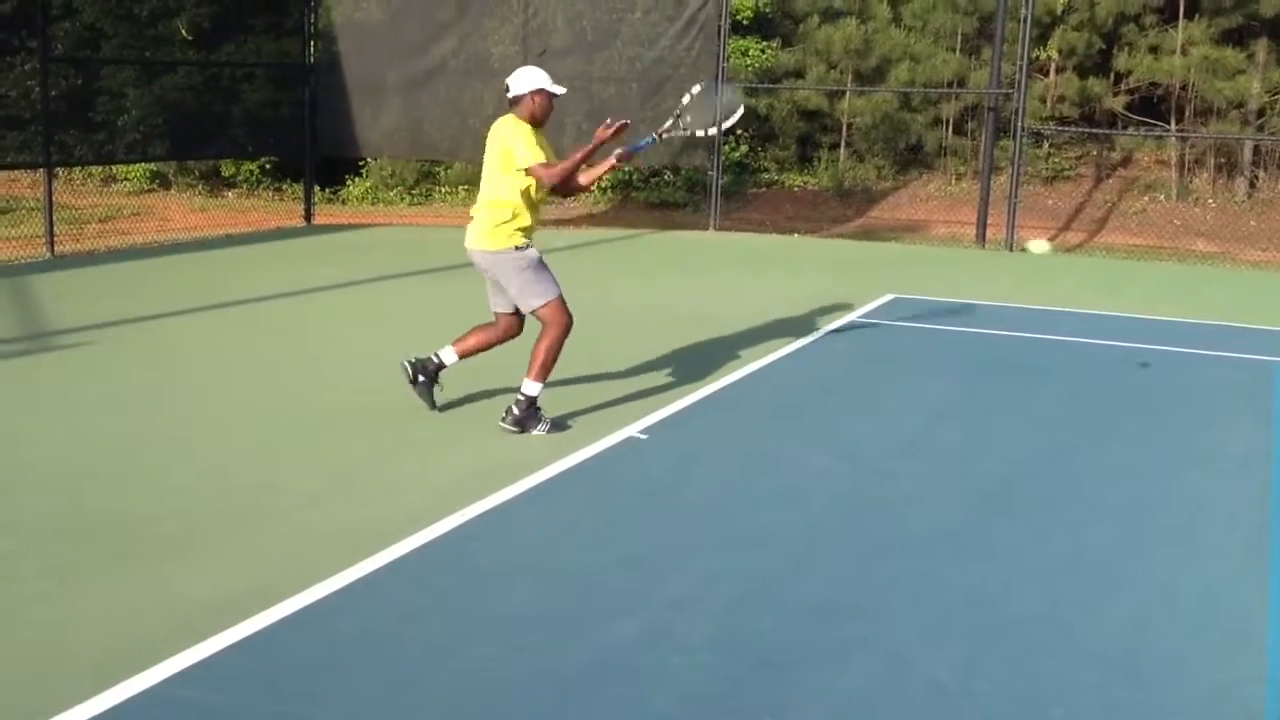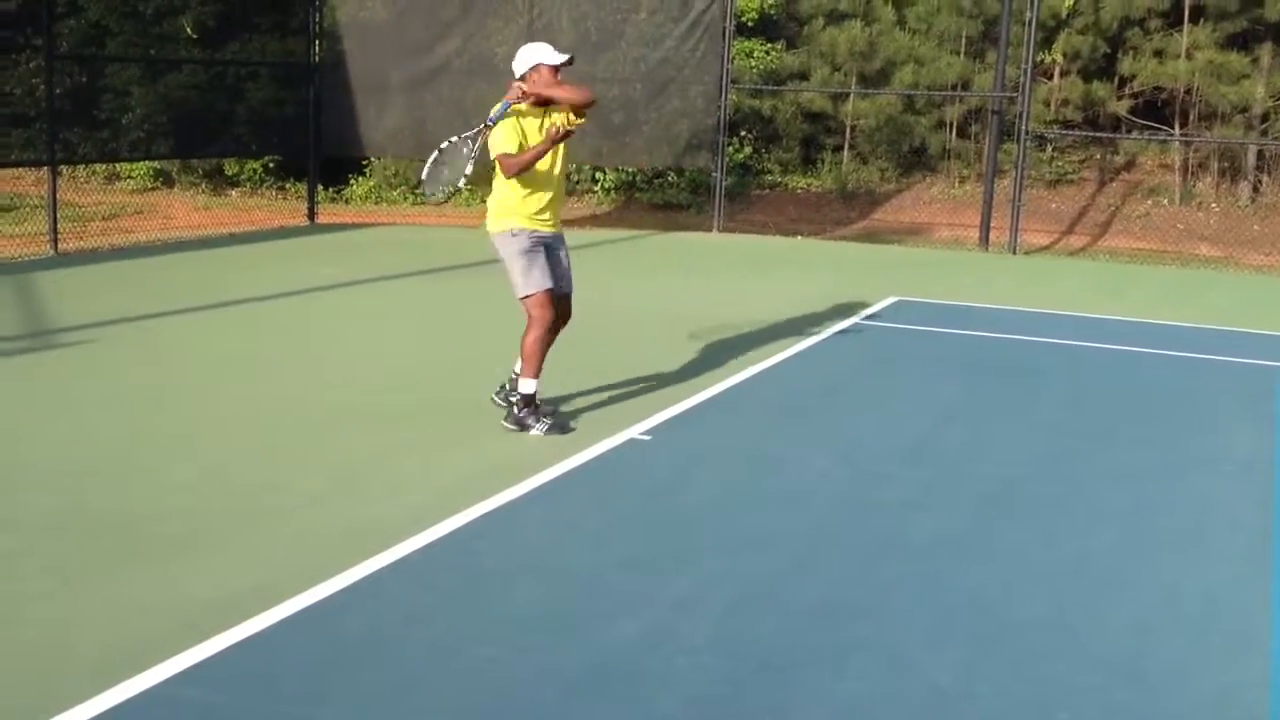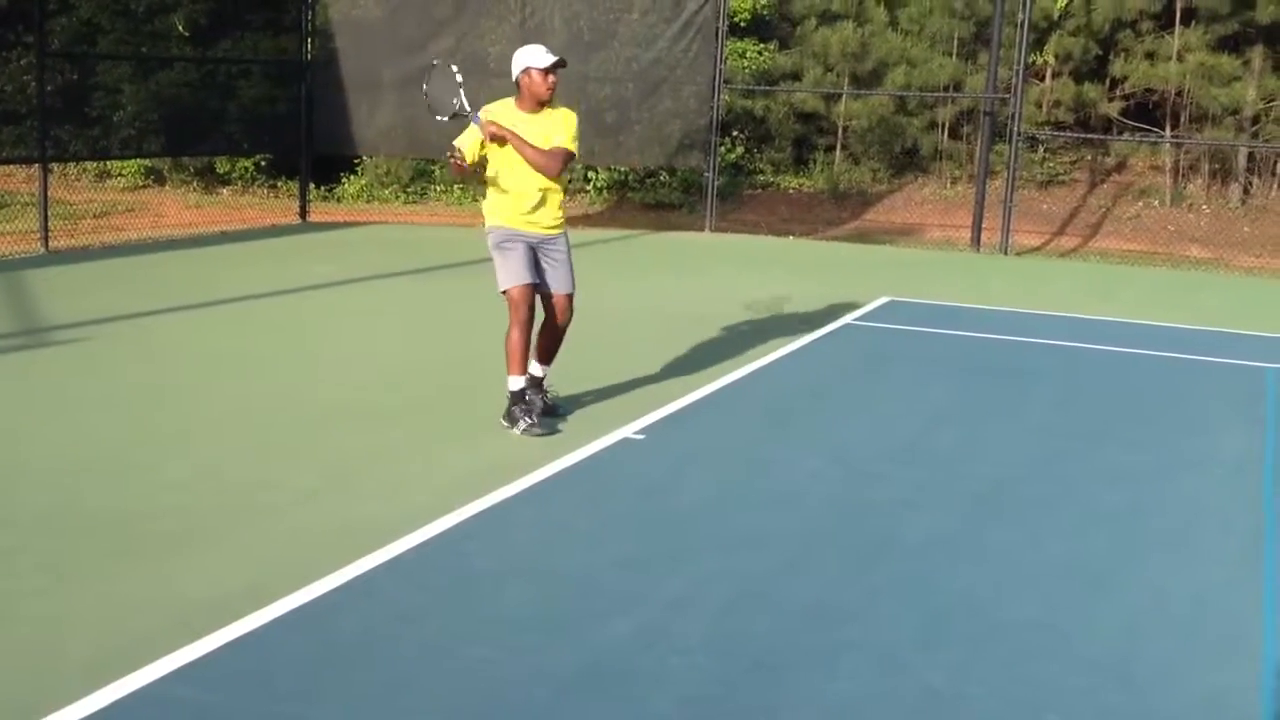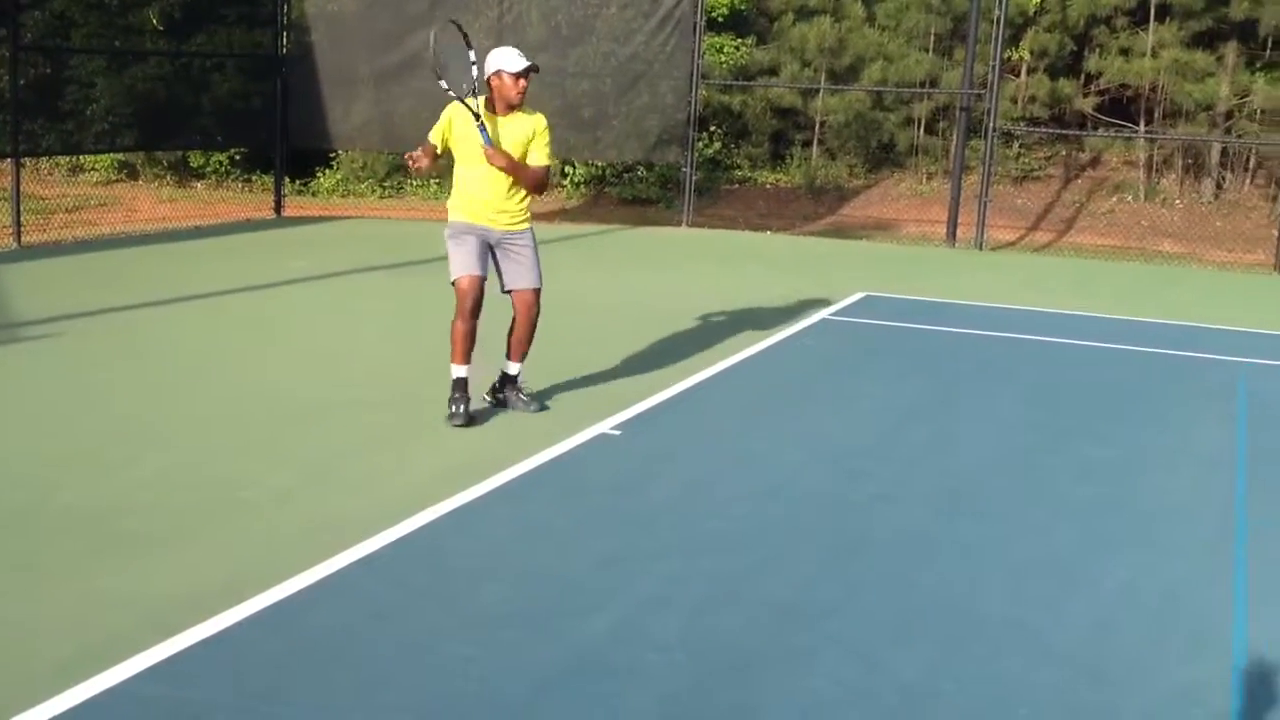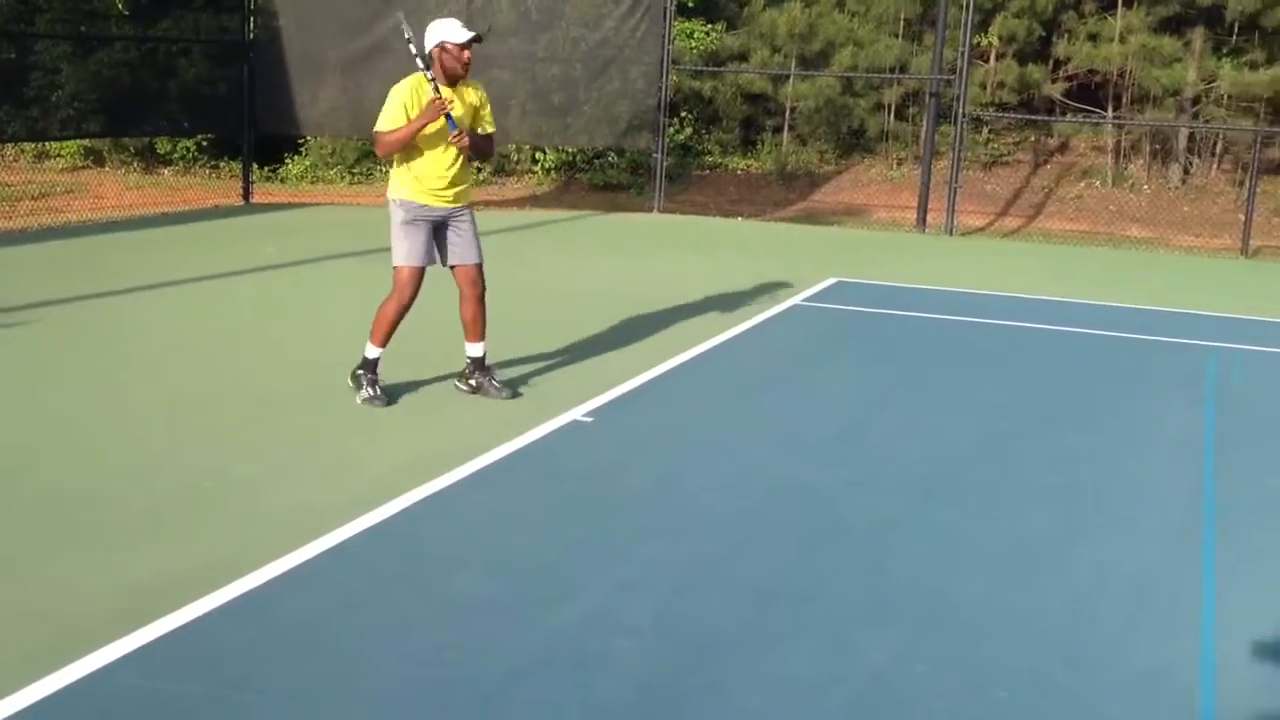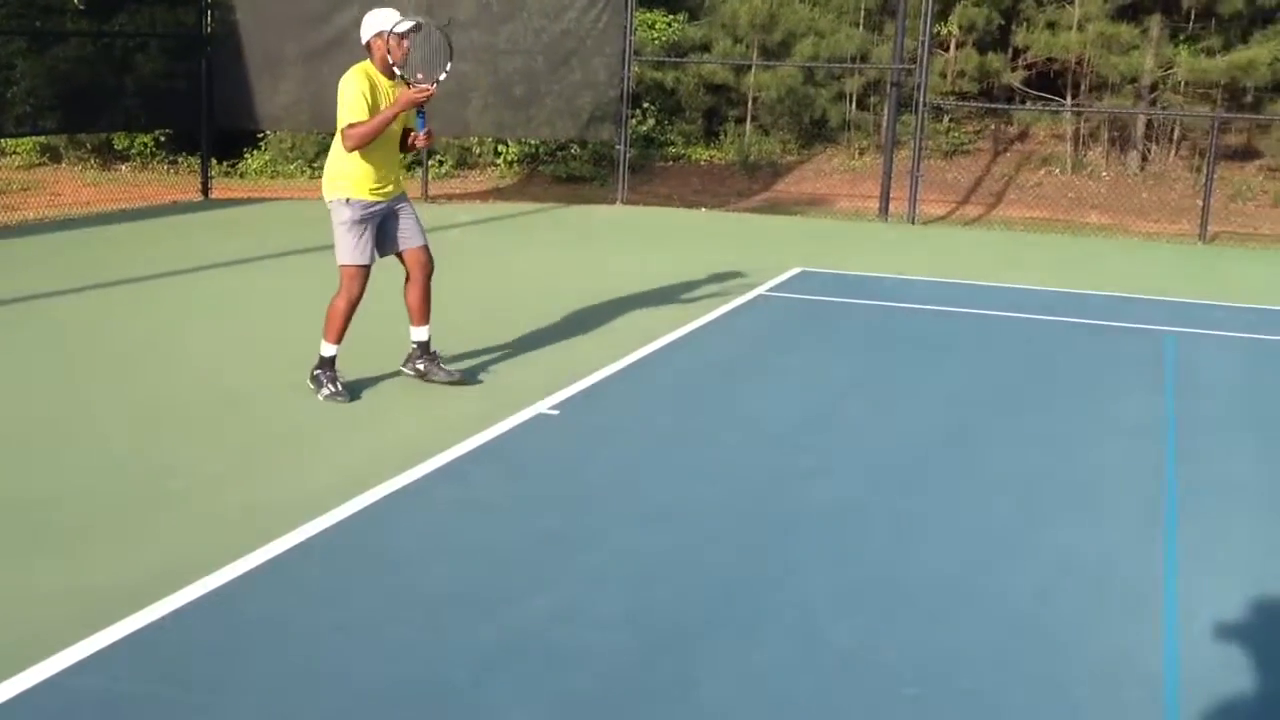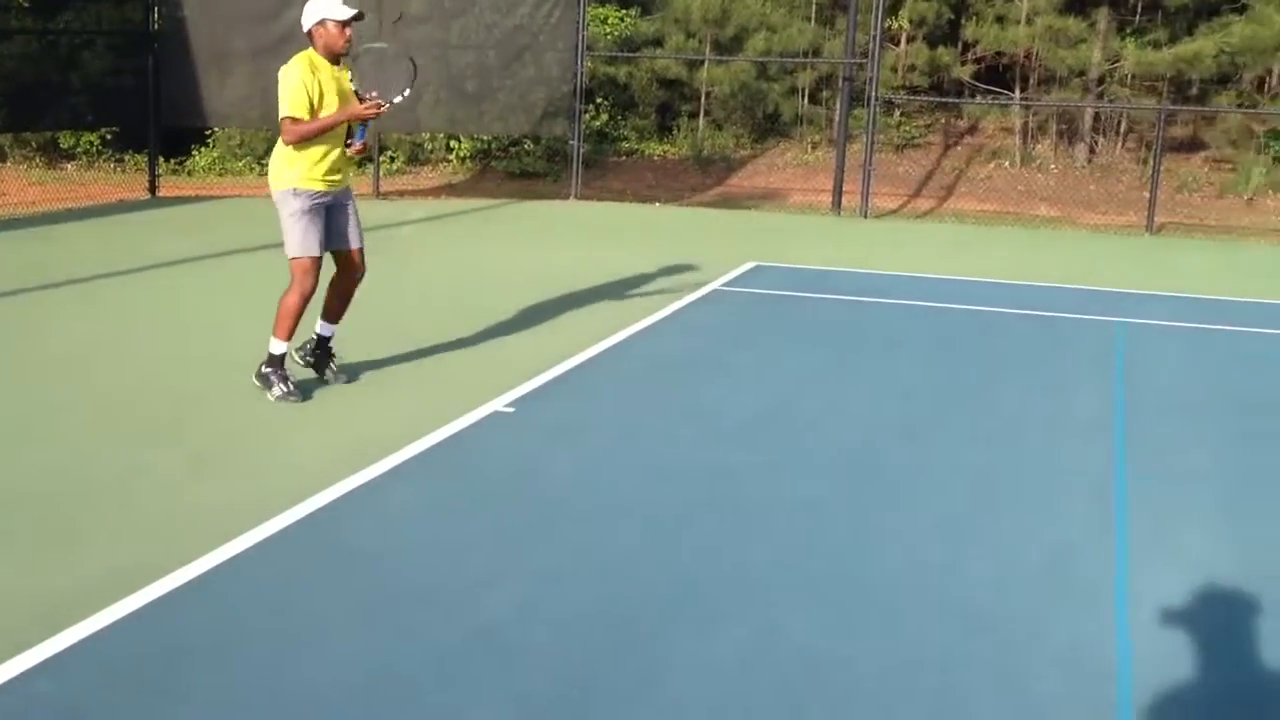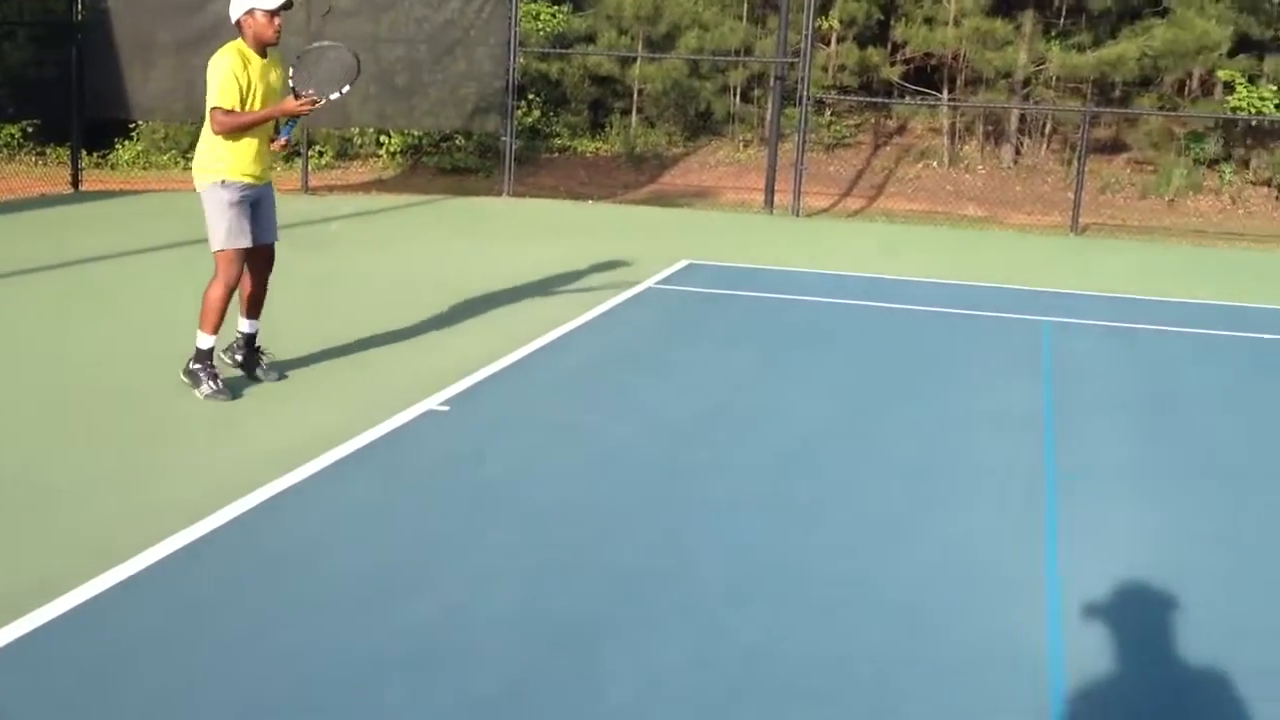
dt=0.2s
person 1, frame 1
left shoulder: (535, 134)
right shoulder: (510, 129)
left elbow: (566, 188)
right elbow: (551, 178)
left wrist: (608, 165)
right wrist: (594, 145)
left hip: (497, 243)
right hip: (502, 244)
left knee: (508, 325)
right knee: (559, 321)
left ankle: (428, 366)
right ankle: (522, 409)
person 1, frame 2
left shoulder: (560, 108)
right shoulder: (509, 114)
left elbow: (586, 98)
right elbow: (509, 170)
left wrist: (534, 89)
right wrist: (546, 143)
left hip: (549, 227)
right hip: (514, 227)
left knee: (561, 313)
right knee: (544, 315)
left ankle: (514, 385)
right ankle: (523, 408)
person 1, frame 3
left shoulder: (565, 118)
right shoulder: (492, 114)
left elbow: (556, 168)
right elbow: (460, 157)
left wrist: (510, 138)
right wrist: (459, 163)
left hip: (551, 231)
right hip: (507, 228)
left knee: (561, 314)
right knee: (523, 309)
left ankle: (534, 385)
right ankle: (517, 403)
person 1, frame 4
left shoulder: (535, 124)
right shoulder: (458, 113)
left elbow: (540, 184)
right elbow: (428, 151)
left wrist: (509, 165)
right wrist: (420, 157)
left hip: (514, 228)
right hip: (467, 223)
left knee: (528, 309)
right knee: (468, 300)
left ankle: (506, 384)
right ankle: (458, 390)
person 1, frame 5
left shoulder: (474, 94)
right shoulder: (408, 89)
left elbow: (487, 149)
right elbow: (383, 147)
left wrist: (471, 143)
right wrist: (427, 119)
left hip: (454, 205)
right hip: (411, 203)
left knee: (474, 285)
right knee: (406, 290)
left ankle: (475, 371)
right ankle: (365, 370)
person 1, frame 6
left shoulder: (397, 81)
right shoulder: (357, 81)
right elbow: (351, 140)
left wrist: (415, 139)
right wrist: (400, 106)
left hip: (390, 193)
right hip: (352, 195)
left knee: (421, 266)
right knee: (353, 284)
left ankle: (422, 356)
right ankle: (324, 369)
person 1, frame 7
left shoulder: (344, 72)
right shoulder: (298, 70)
right elbow: (291, 134)
left wrist: (353, 142)
right wrist: (348, 113)
left hip: (336, 185)
right hip: (298, 186)
left knee: (354, 268)
right knee: (305, 279)
left ankle: (317, 348)
right ankle: (271, 367)
person 1, frame 8
left shoulder: (275, 65)
right shoulder: (228, 61)
right elbow: (220, 124)
left wrist: (276, 138)
right wrist: (279, 110)
left hip: (258, 179)
right hip: (223, 179)
left knee: (262, 264)
right knee: (230, 271)
left ankle: (244, 348)
right ankle: (200, 361)
